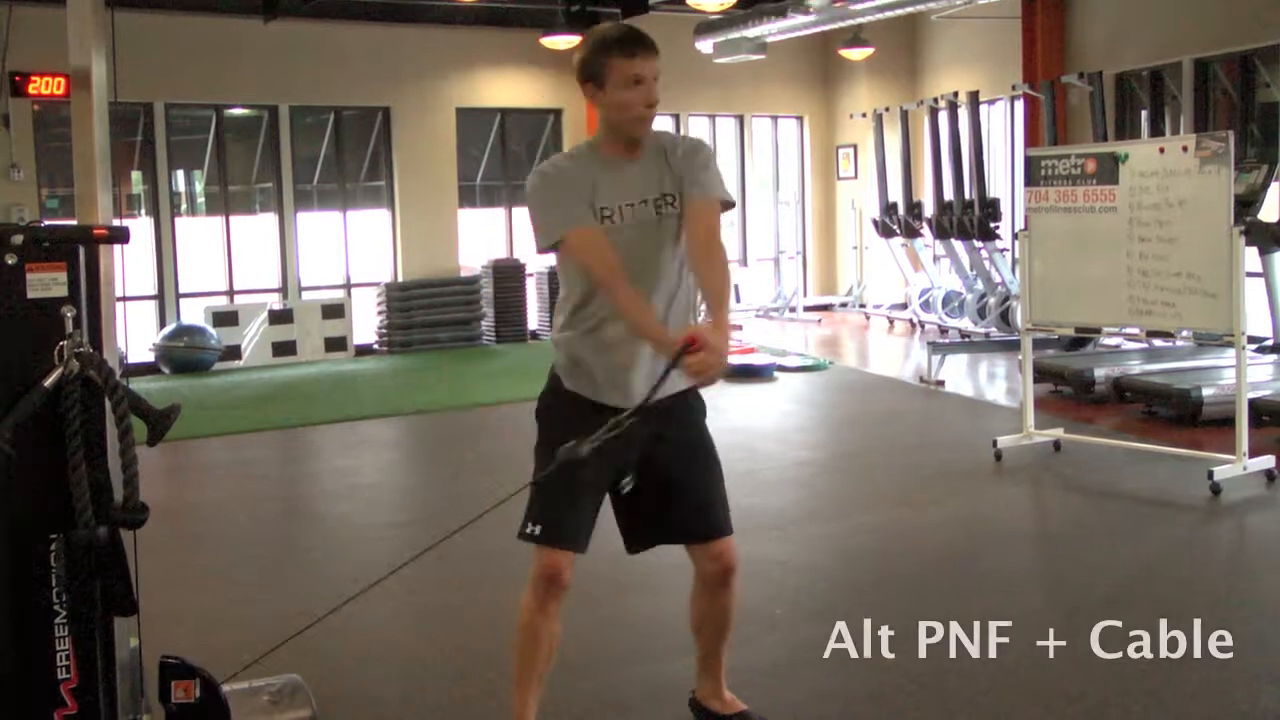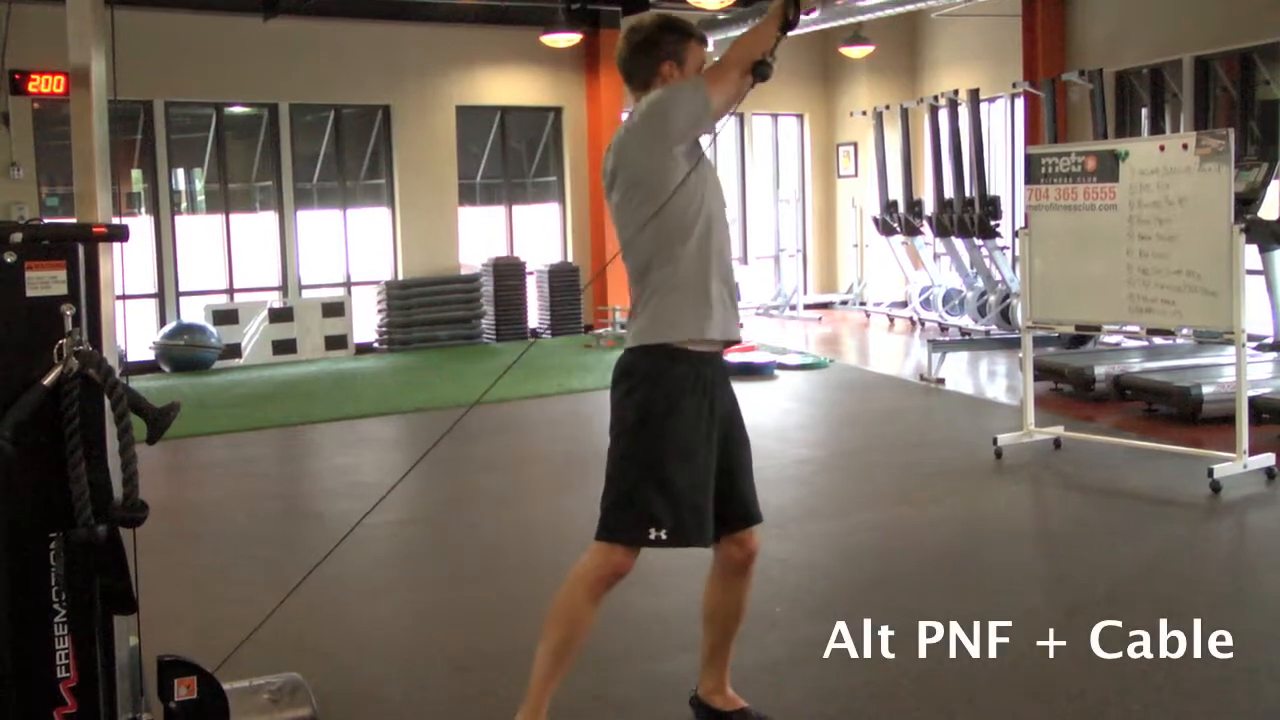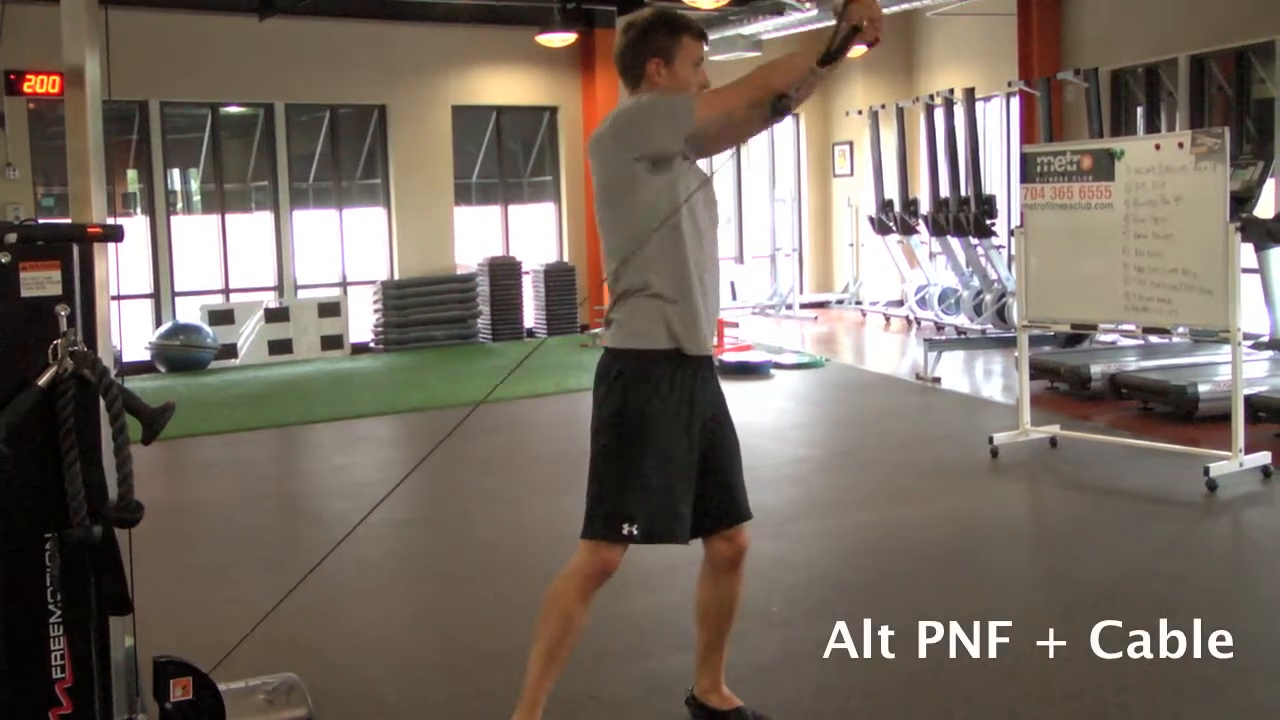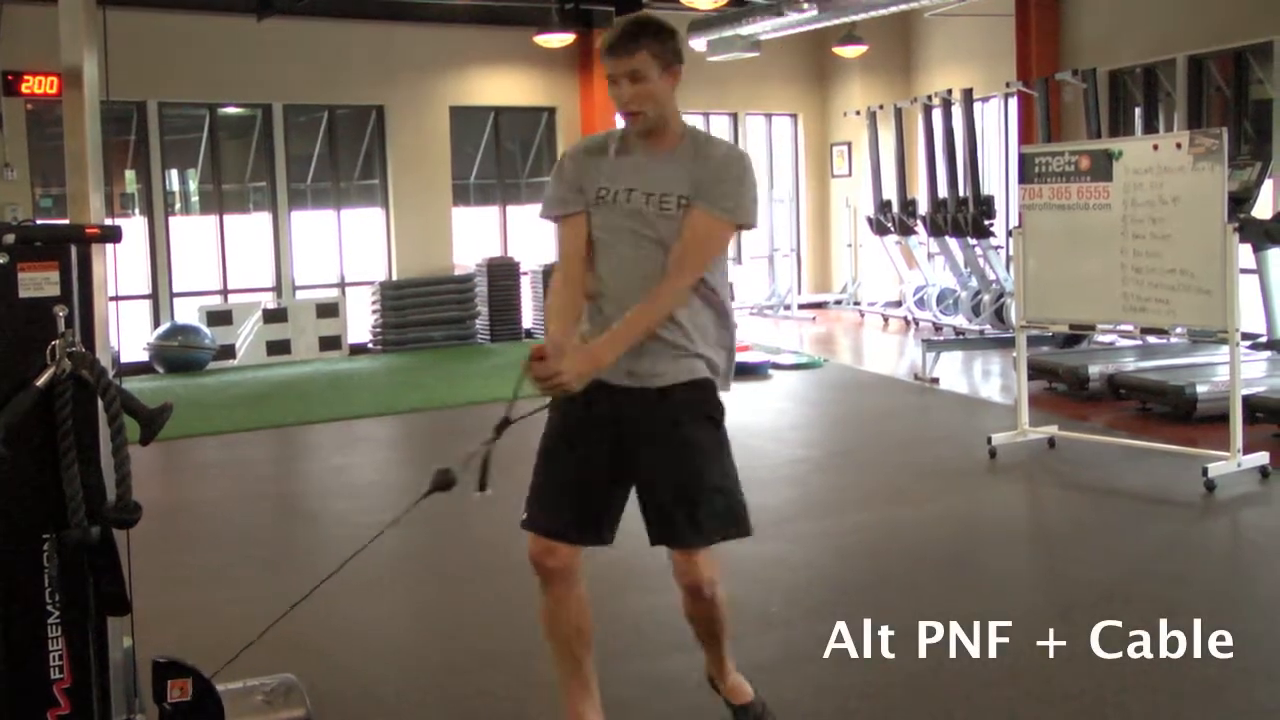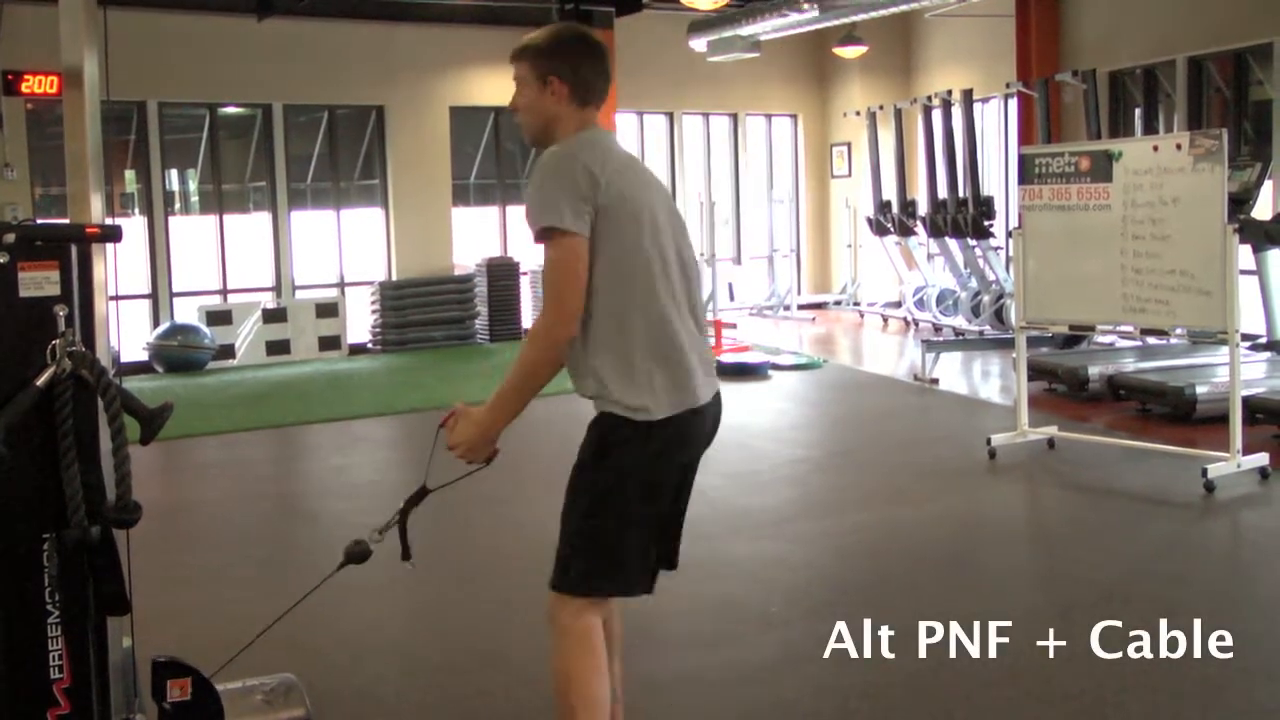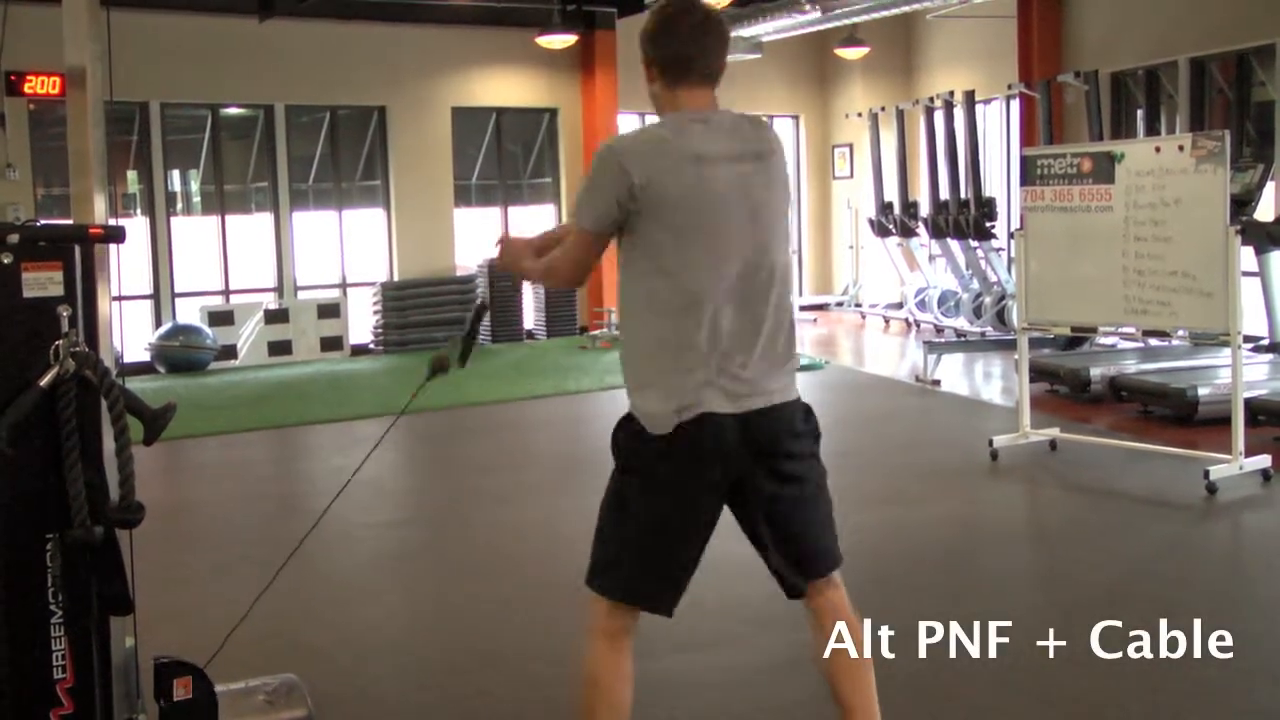
dt=0.5s
person 1, frame 1
left shoulder: (686, 156)
right shoulder: (556, 179)
left elbow: (708, 242)
right elbow: (604, 273)
left wrist: (716, 328)
right wrist: (663, 337)
left hip: (669, 395)
right hip: (582, 397)
left knee: (719, 560)
right knee: (552, 572)
person 1, frame 2
left shoulder: (665, 133)
right shoulder: (656, 122)
left elbow: (734, 79)
right elbow: (739, 60)
left hip: (704, 369)
right hip: (663, 374)
left knee: (739, 546)
right knee: (613, 557)
person 1, frame 3
left shoulder: (675, 134)
right shoulder: (629, 124)
left elbow: (759, 113)
right elbow: (750, 96)
left hip: (694, 370)
right hip: (644, 370)
left knee: (729, 542)
right knee: (600, 554)
person 1, frame 4
left shoulder: (723, 166)
right shoulder: (582, 162)
left elbow: (681, 278)
right elbow: (569, 272)
left wrist: (601, 349)
right wrist: (559, 346)
left hip: (680, 390)
right hip: (592, 387)
left knee: (695, 569)
right knee: (551, 555)
person 1, frame 5
left shoulder: (565, 166)
right shoulder: (618, 166)
left elbow: (560, 319)
left wrist: (491, 420)
right wrist: (498, 410)
left hip: (648, 412)
right hip: (687, 402)
left knee: (574, 605)
right knee: (594, 584)
person 1, frame 6
left shoulder: (626, 158)
right shoulder: (765, 142)
left elbow: (570, 270)
left wrist: (523, 260)
right wrist: (551, 242)
left hip: (678, 421)
right hip: (775, 411)
left knee: (610, 616)
right knee: (824, 591)
